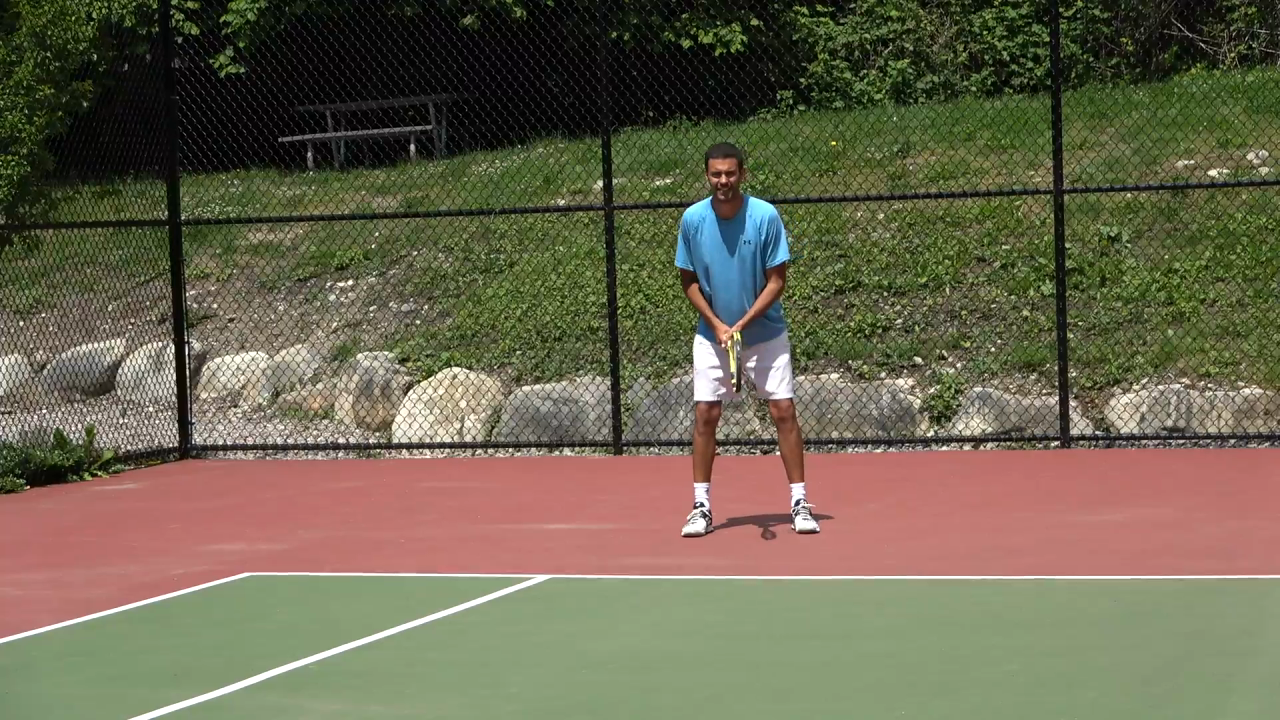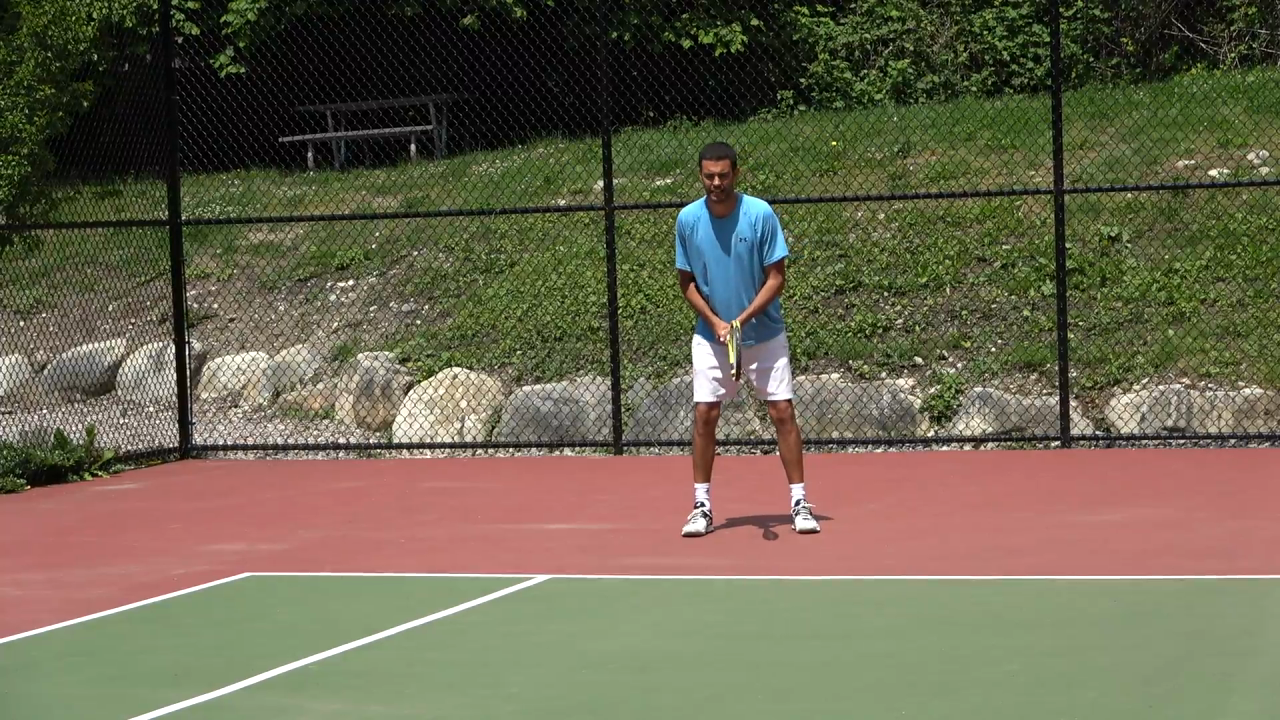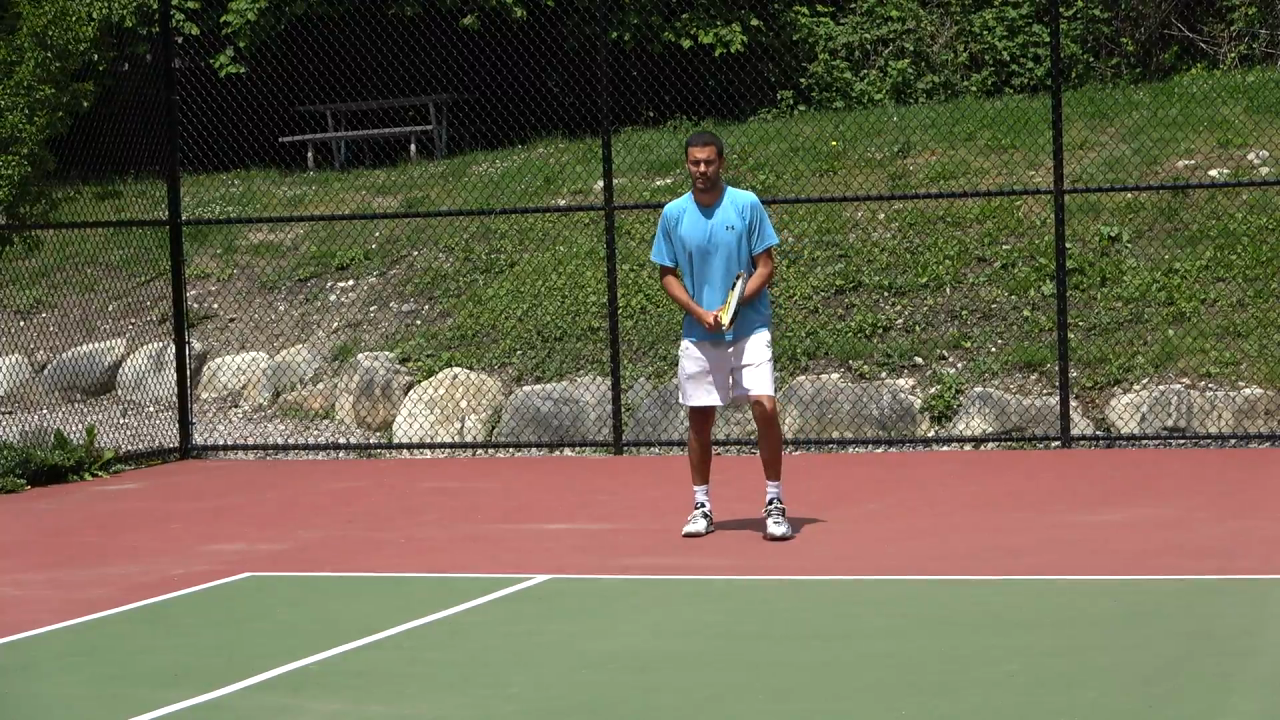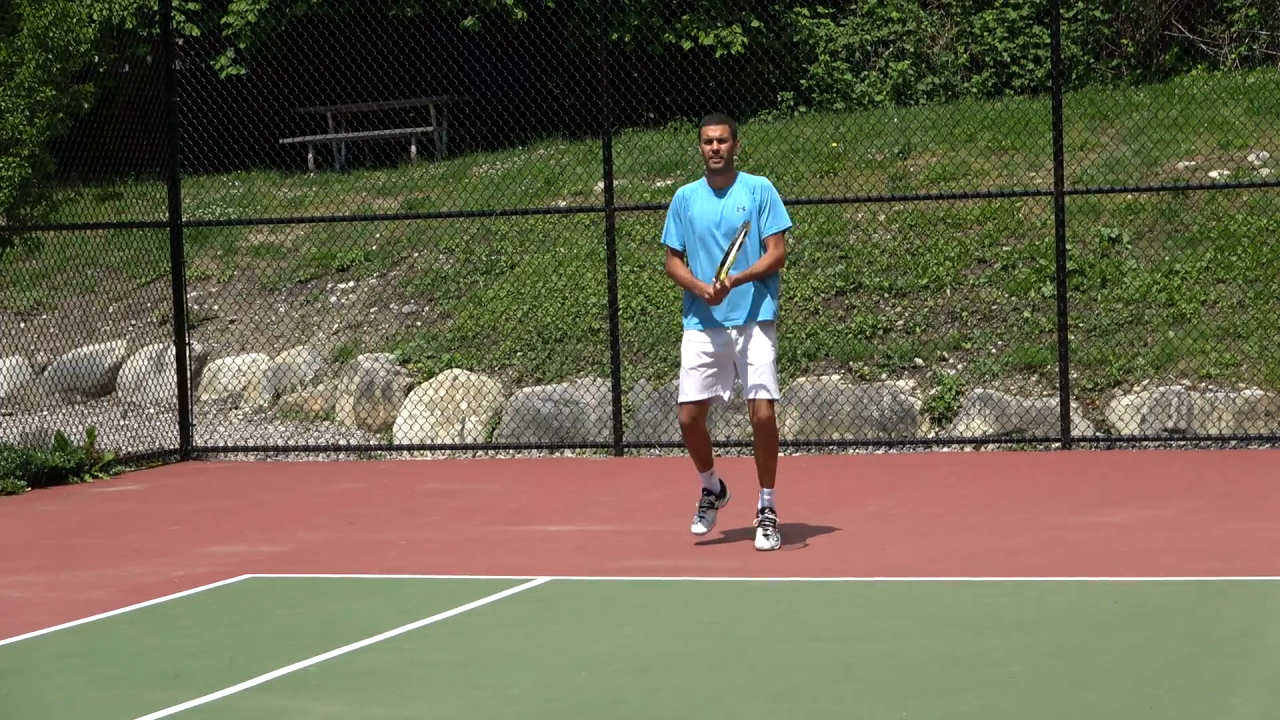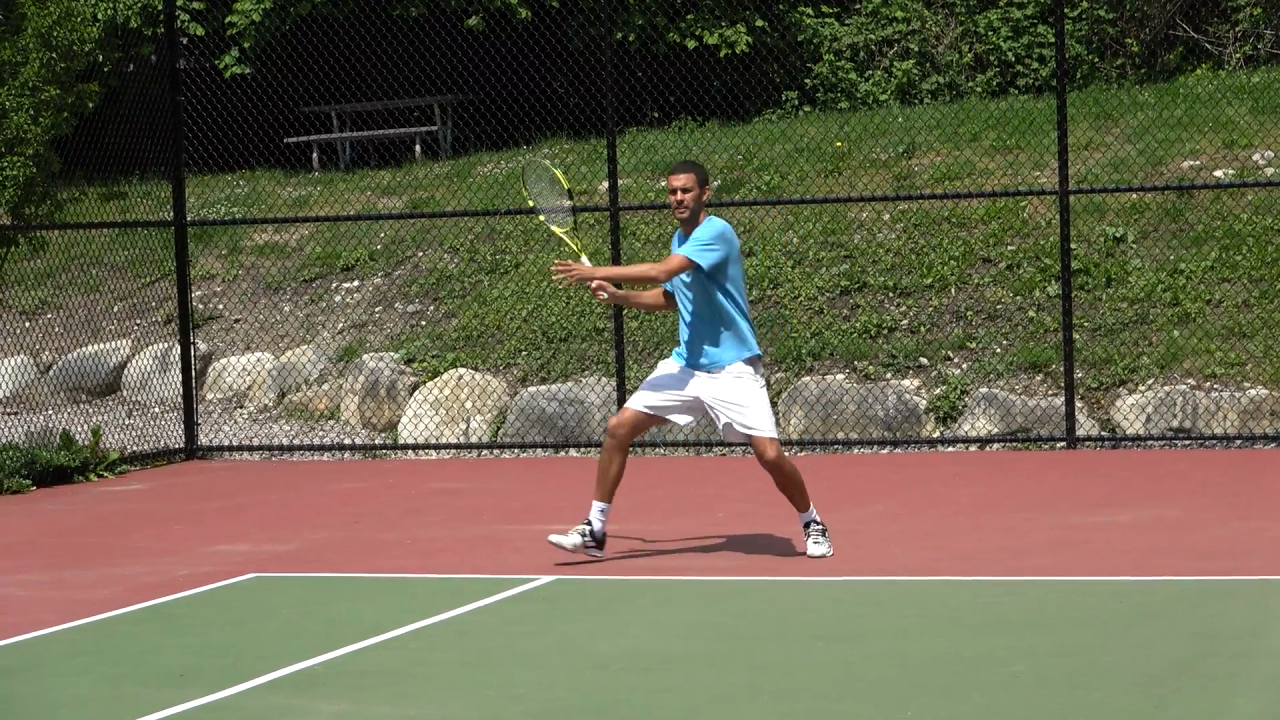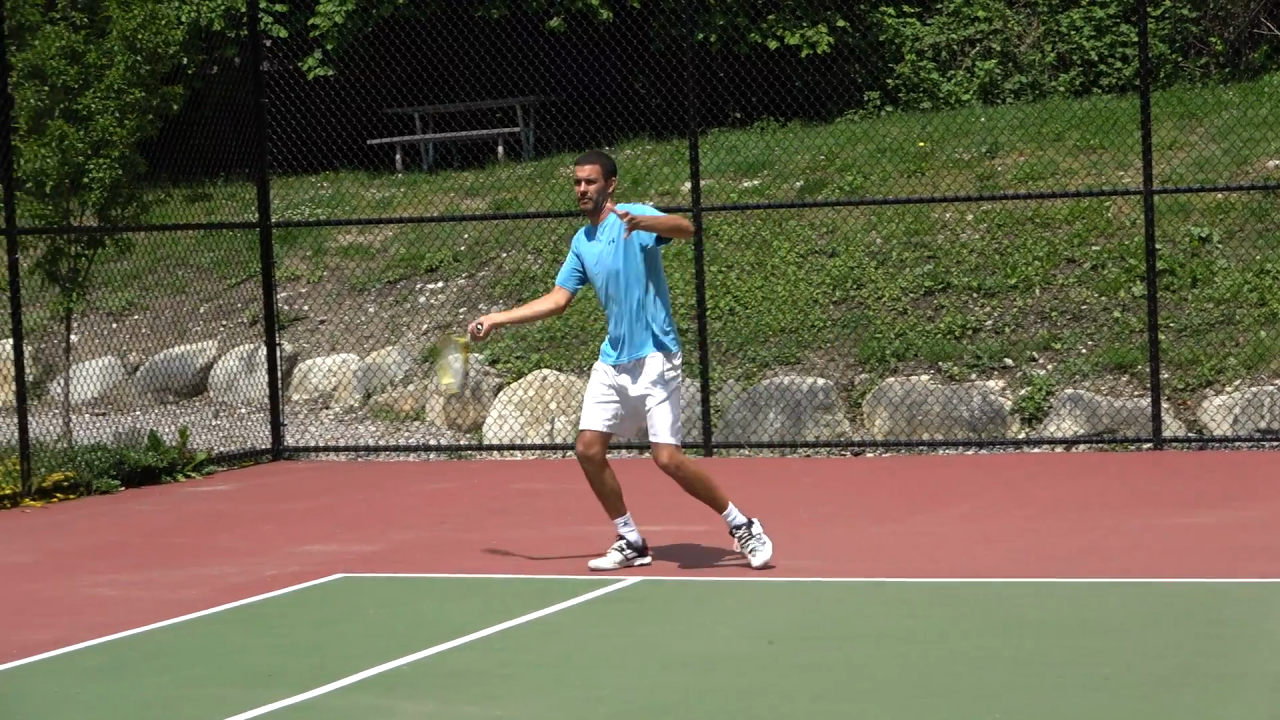
dt=0.4s
person 1, frame 1
left shoulder: (766, 216)
right shoulder: (692, 219)
left elbow: (777, 281)
right elbow: (688, 280)
left wrist: (741, 325)
right wrist: (716, 324)
left hip: (765, 333)
right hip: (712, 333)
left knee: (784, 410)
right knee: (705, 415)
left ankle: (799, 502)
right ankle: (701, 506)
person 1, frame 2
left shoulder: (760, 214)
right shoulder: (687, 220)
left elbow: (776, 277)
right elbow: (686, 281)
left wrist: (743, 319)
right wrist: (715, 322)
left hip: (764, 333)
right hip: (710, 335)
left knee: (782, 412)
right knee: (704, 416)
left ankle: (799, 501)
right ankle: (702, 505)
person 1, frame 3
left shoulder: (747, 205)
right shoulder: (672, 214)
left elbow: (766, 266)
right elbow: (668, 275)
left wrist: (733, 307)
right wrist: (700, 313)
left hip: (750, 329)
right hip: (697, 335)
left knee: (765, 406)
right knee: (700, 419)
left ankle: (774, 503)
right ankle: (702, 506)
person 1, frame 4
left shoulder: (760, 189)
right shoulder: (685, 197)
left elbow: (777, 253)
right elbow: (673, 261)
left wrist: (734, 280)
right wrist: (701, 288)
left hip: (752, 322)
right hip: (701, 325)
left knee: (763, 415)
right knee: (689, 417)
left ankle: (766, 510)
right ankle: (712, 488)
person 1, frame 5
left shoulder: (717, 232)
right shoulder: (677, 236)
left elbow: (667, 270)
right elbow: (663, 296)
left wrist: (597, 272)
right wrist: (615, 294)
left hip: (732, 366)
right hip: (686, 363)
left knee: (770, 453)
right knee: (618, 429)
left ankle: (812, 523)
right ankle: (594, 530)
person 1, frame 6
left shoulder: (637, 216)
right shoulder: (581, 239)
left elbow: (685, 228)
right elbow: (557, 300)
left wrist: (634, 218)
right wrist: (498, 319)
left hip: (655, 355)
right hip: (612, 361)
left knee: (667, 459)
right knee: (588, 449)
left ankle: (740, 525)
right ankle: (632, 539)
